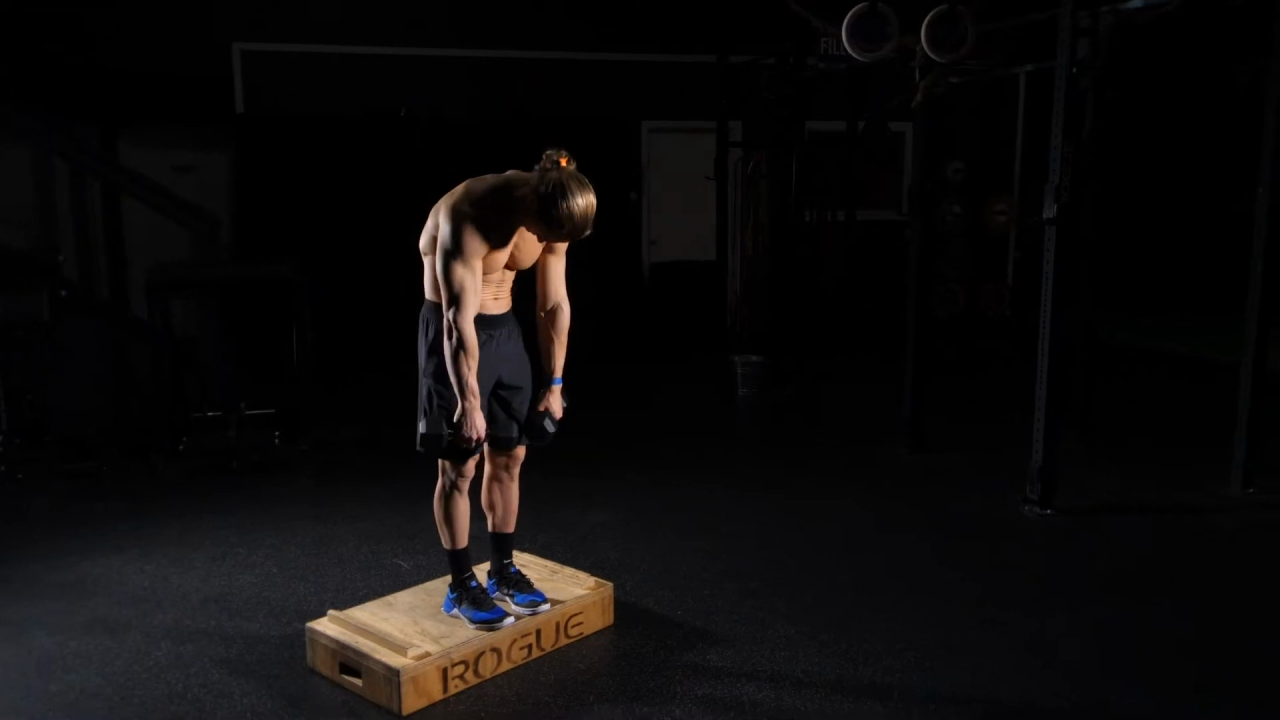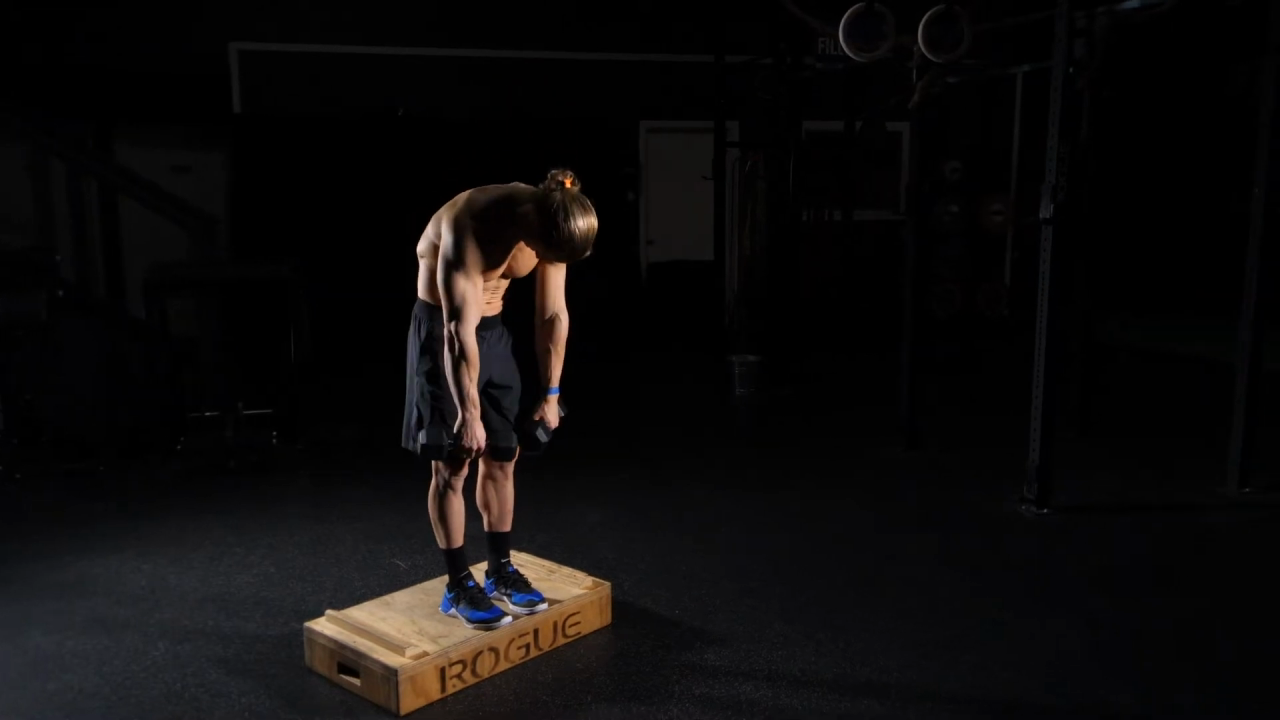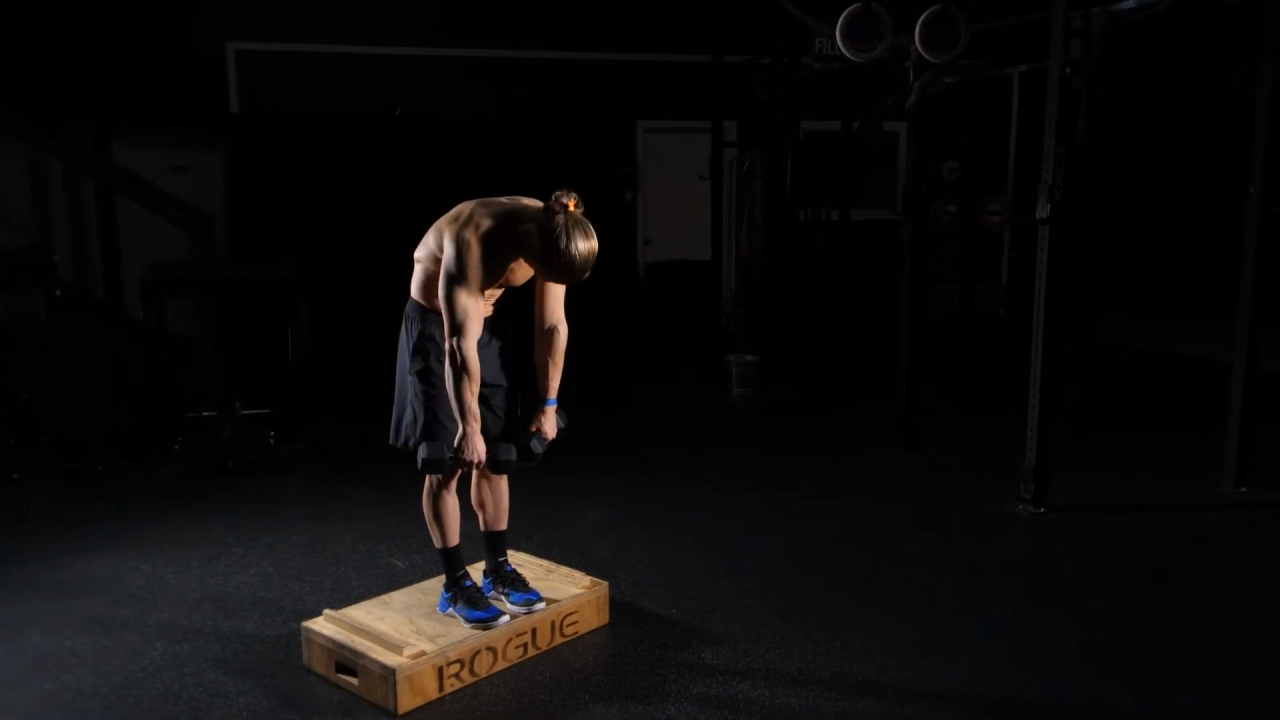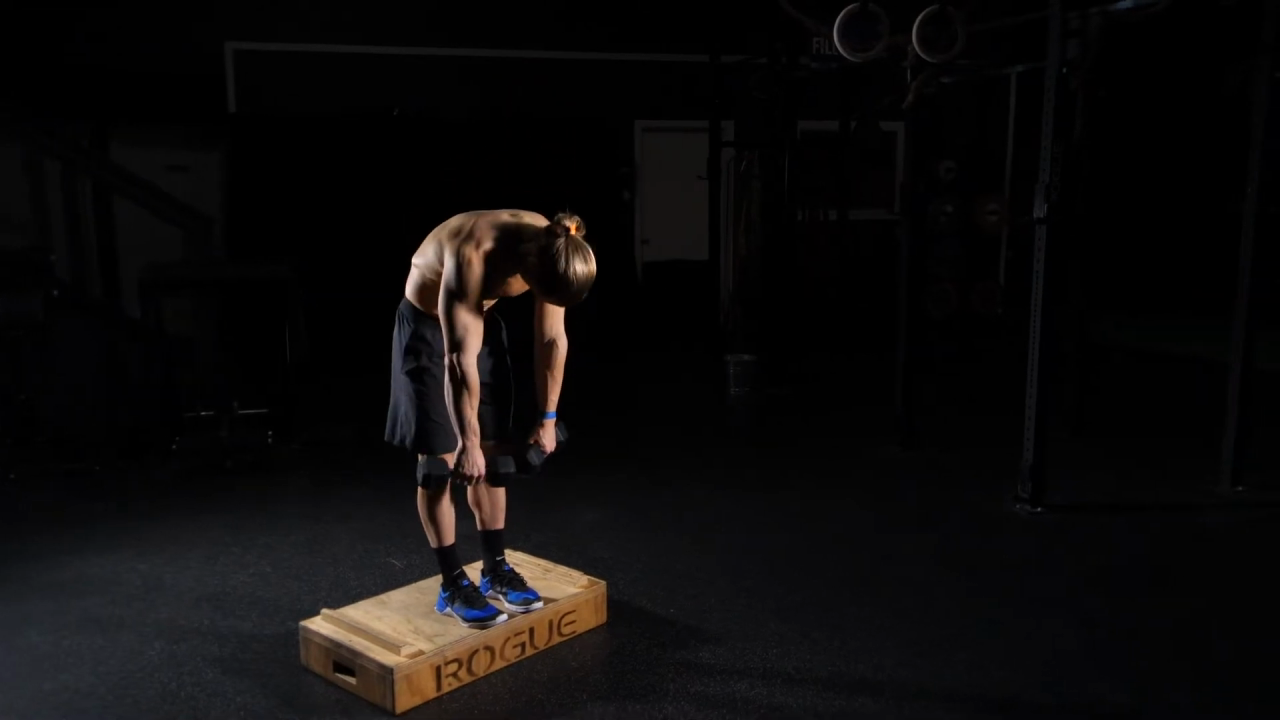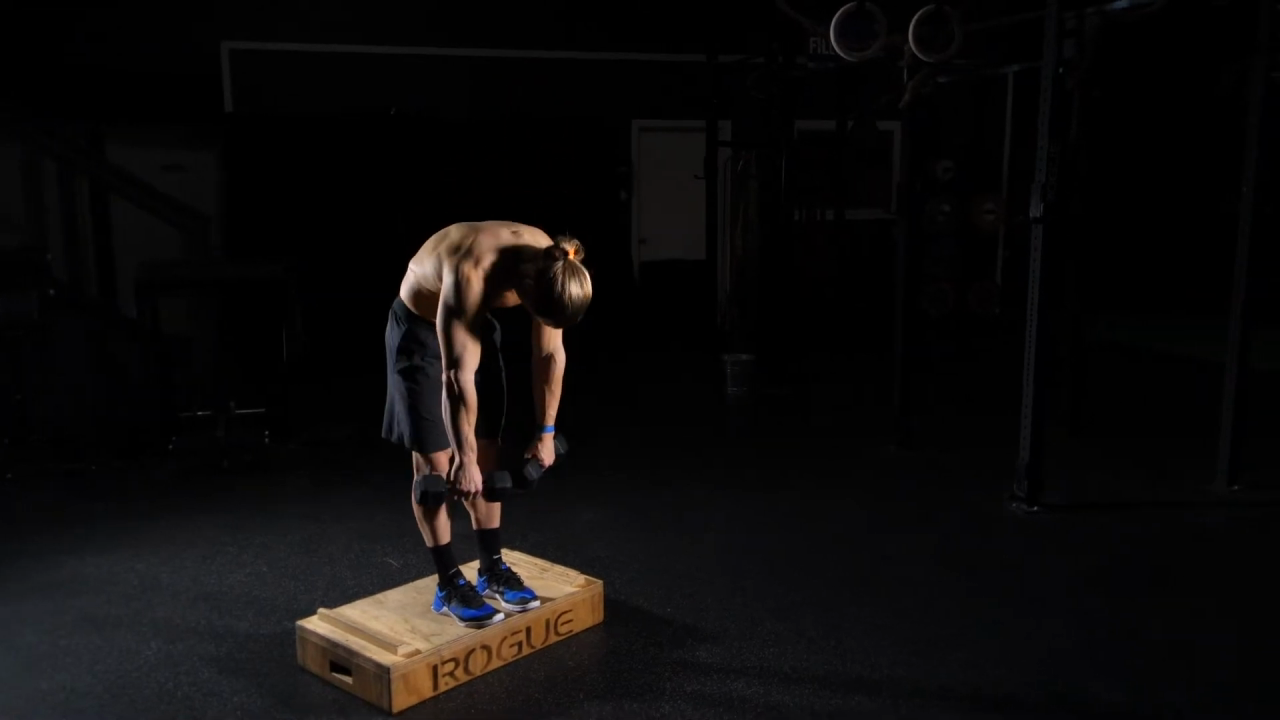
dt=0.2s
person 1, frame 1
left shoulder: (550, 218)
right shoulder: (468, 216)
left elbow: (555, 306)
right elbow: (458, 320)
left wrist: (554, 384)
right wrist: (469, 402)
left hip: (504, 329)
right hip: (454, 333)
left knee: (510, 456)
right knee: (459, 465)
left ankle: (503, 571)
right ankle: (461, 586)
person 1, frame 2
left shoulder: (550, 227)
right shoulder: (471, 226)
left elbow: (553, 316)
right elbow: (459, 331)
left wrist: (550, 394)
right wrist: (469, 414)
left hip: (496, 330)
right hip: (442, 331)
left knee: (503, 457)
right knee: (452, 464)
left ankle: (500, 570)
right ankle: (458, 587)
person 1, frame 3
left shoulder: (551, 238)
right shoulder: (473, 240)
left elbow: (553, 327)
right elbow: (460, 345)
left wrist: (548, 405)
right wrist: (469, 428)
left hip: (489, 330)
right hip: (435, 330)
right knee: (448, 463)
left ankle: (497, 570)
right ankle: (456, 586)
person 1, frame 4
left shoulder: (552, 252)
right shoulder: (474, 256)
left elbow: (552, 341)
right elbow: (459, 360)
left wrist: (547, 418)
right wrist: (468, 442)
left hip: (483, 326)
right hip: (428, 329)
right knee: (441, 461)
left ankle: (495, 569)
right ankle: (453, 586)
person 1, frame 5
left shoulder: (550, 268)
right shoulder: (473, 274)
left elbow: (550, 355)
right elbow: (458, 376)
left wrist: (546, 432)
right wrist: (463, 458)
left hip: (475, 328)
right hip: (419, 330)
left knee: (488, 455)
right knee: (435, 461)
left ankle: (492, 569)
right ankle: (449, 585)
